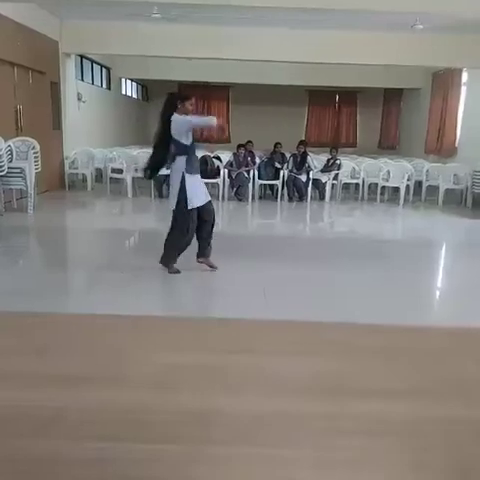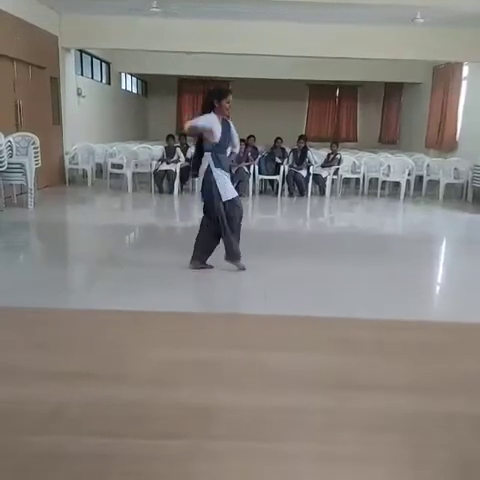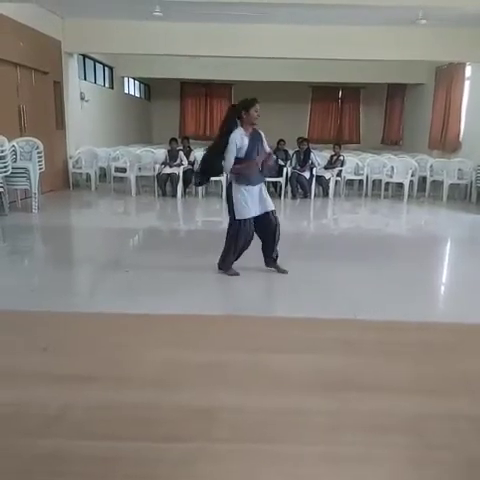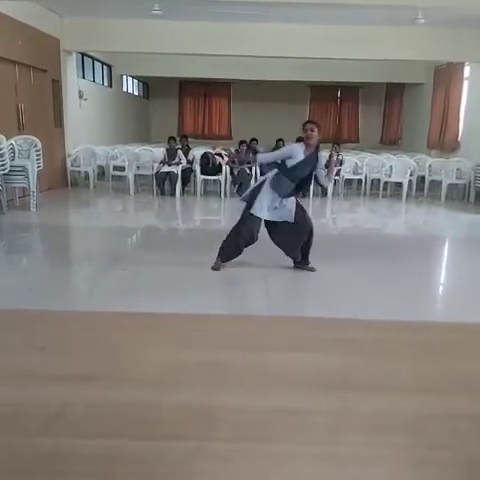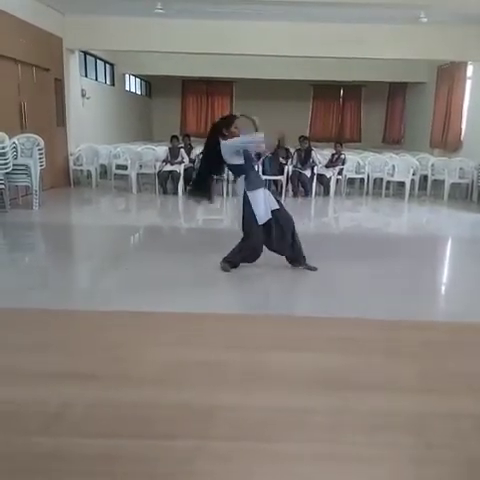
dt=1s
person 1, frame 1
left shoulder: (180, 122)
right shoulder: (181, 121)
right elbow: (209, 122)
right wrist: (218, 122)
left hip: (192, 173)
right hip: (183, 174)
left knee: (207, 214)
right knee: (186, 221)
left ankle: (204, 255)
right ankle: (168, 259)
person 1, frame 2
left shoulder: (228, 123)
right shoulder: (208, 119)
left elbow: (235, 145)
right elbow: (189, 126)
left wrist: (229, 161)
right wrist: (205, 132)
left hip: (222, 170)
right hip: (212, 171)
left knee: (213, 217)
right knee: (233, 211)
left ankle: (198, 259)
right ankle: (233, 255)
person 1, frame 3
left shoulder: (258, 134)
right shoulder: (235, 136)
left elbow: (267, 153)
right elbow: (228, 167)
left wrist: (264, 160)
right wrist: (247, 166)
left hip: (258, 185)
right hip: (241, 187)
left knee: (271, 223)
right knee: (243, 229)
left ankle: (271, 261)
right ankle: (225, 264)
person 1, frame 4
left shoulder: (317, 158)
right shoulder: (294, 149)
left elbow: (325, 182)
right elbow: (267, 157)
left hip: (287, 196)
right hip: (269, 190)
left knee: (305, 226)
right knee: (248, 225)
left ankle: (301, 261)
right ankle: (222, 258)
person 1, frame 5
left shoulder: (236, 145)
right shoulder: (228, 145)
left elbow: (259, 147)
right elbow: (256, 138)
left hip: (260, 190)
right hip: (250, 194)
left knee: (285, 223)
right knee: (254, 236)
left ankle: (297, 260)
right ankle: (229, 261)
